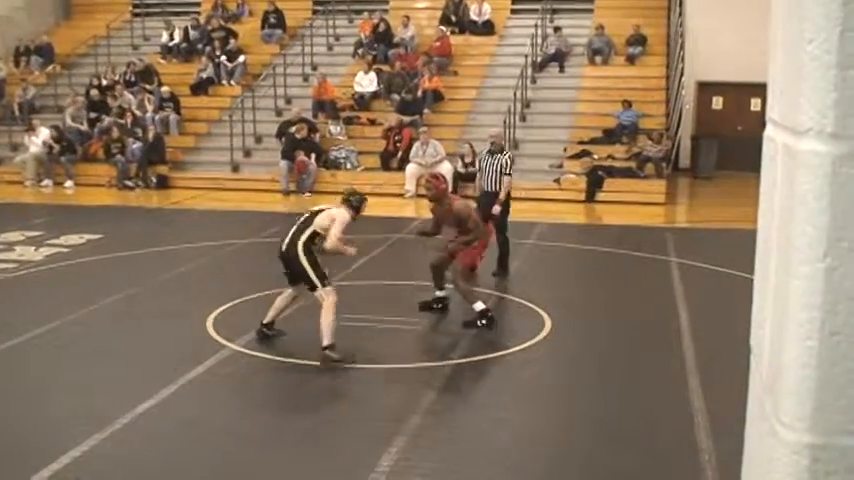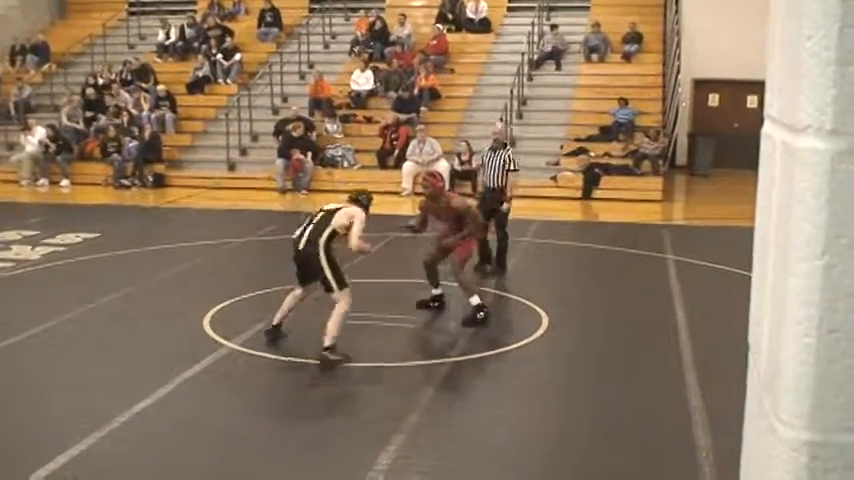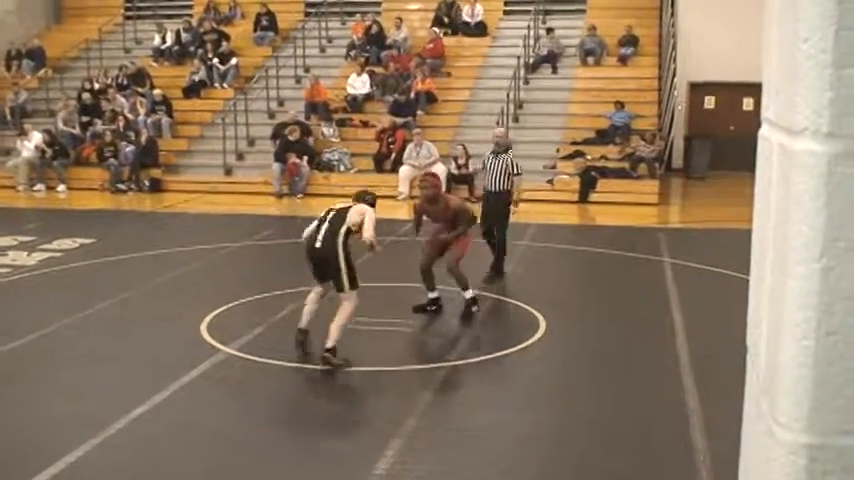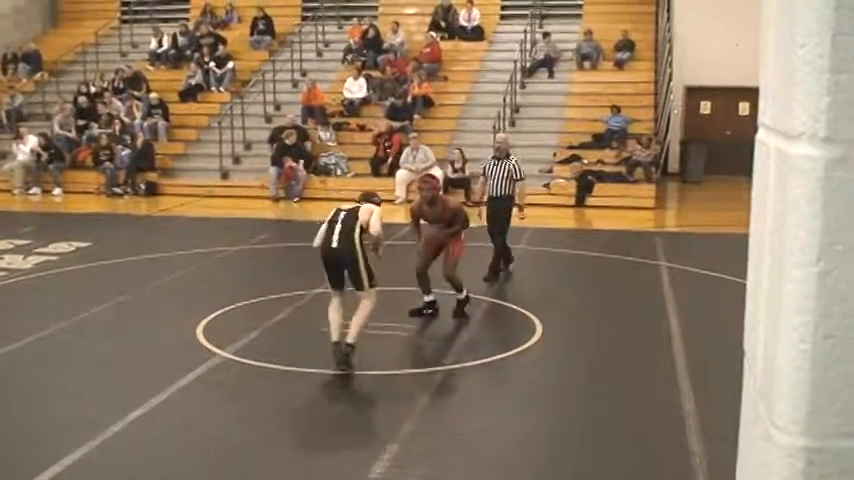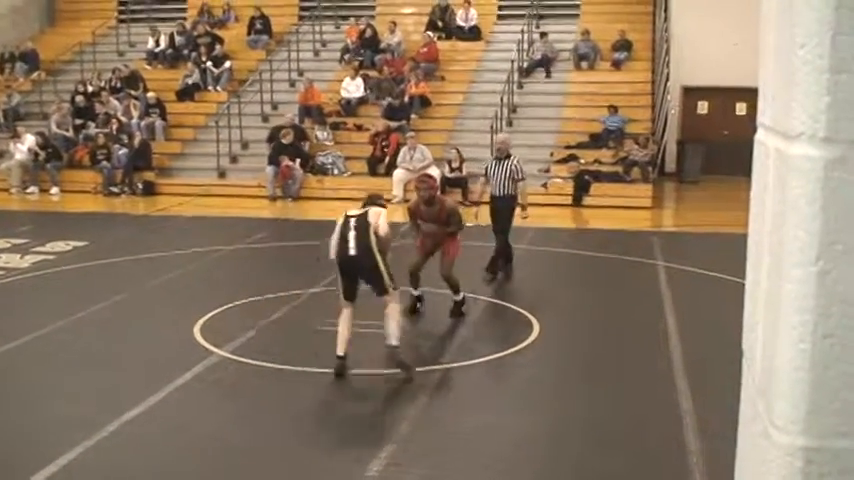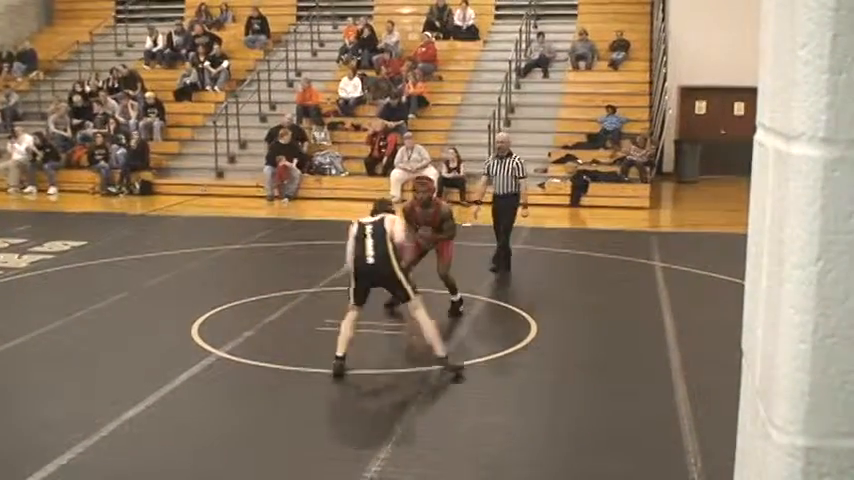
dt=0.1s
person 1, frame 1
left shoulder: (324, 209)
right shoulder: (344, 215)
right elbow: (329, 246)
right wrist: (346, 251)
left hip: (287, 250)
right hip: (299, 252)
left knee: (293, 289)
right knee: (330, 300)
left ankle: (265, 327)
right ankle: (328, 350)
person 1, frame 2
left shoulder: (330, 208)
right shoulder: (358, 213)
left elbow: (298, 234)
right elbow: (355, 245)
right wrist: (366, 247)
left hip: (299, 248)
right hip: (317, 251)
left knee: (303, 289)
right knee: (344, 302)
left ankle: (274, 328)
right ankle: (328, 351)
person 1, frame 3
left shoulder: (332, 209)
right shoulder: (368, 210)
left elbow: (306, 235)
right elbow: (368, 238)
right wrist: (374, 246)
left hip: (313, 248)
right hip: (335, 249)
left knee: (322, 288)
right knee: (350, 302)
left ankle: (302, 330)
right ankle: (329, 351)
person 1, frame 4
left shoulder: (337, 210)
right shoulder: (374, 208)
left elbow: (317, 243)
right elbow: (375, 231)
right wrist: (376, 246)
left hip: (328, 249)
right hip: (351, 248)
left knee: (336, 297)
right knee: (368, 299)
left ankle: (336, 345)
right ankle: (347, 347)
person 1, frame 5
left shoulder: (345, 218)
right shoulder: (380, 211)
left elbow: (333, 255)
right elbow: (383, 232)
right wrist: (385, 250)
left hip: (345, 261)
right hip: (368, 257)
left knee: (347, 309)
right knee: (393, 302)
left ankle: (340, 360)
right ankle: (394, 349)
person 1, frame 6
left shoulder: (356, 225)
right shoulder: (393, 219)
left elbow: (350, 263)
right elbow: (399, 240)
left hip: (361, 268)
right hip: (386, 265)
left knee: (352, 313)
right knee: (418, 310)
left ankle: (339, 360)
right ankle: (443, 360)
person 2, frame 1
left shoulder: (459, 207)
right shoulder: (436, 207)
left elbow: (480, 231)
right elbow: (436, 230)
left wrist: (458, 244)
right wrist: (425, 231)
left hip: (476, 238)
right hip: (463, 237)
left knee: (457, 278)
right knee: (436, 264)
left ankle: (484, 316)
right ankle: (440, 300)
person 2, frame 2
left shoulder: (456, 204)
right shoulder: (425, 204)
left elbow: (478, 223)
right elbow: (421, 225)
left wrist: (455, 239)
right wrist: (413, 226)
left hip: (468, 233)
right hip: (453, 231)
left knee: (456, 268)
right knee: (429, 262)
left ankle: (479, 310)
right ankle: (437, 298)
person 2, frame 3
left shoulder: (454, 205)
right shoulder: (419, 205)
left elbow: (472, 221)
right elbow: (418, 223)
left wrist: (452, 235)
right wrist: (416, 232)
left hip: (459, 234)
right hip: (442, 232)
left knee: (451, 266)
right knee: (424, 265)
left ankle: (471, 300)
right ankle: (434, 301)
person 2, frame 4
left shoulder: (451, 205)
right shoulder: (417, 207)
left elbow: (465, 223)
right elbow: (415, 223)
left wrist: (445, 232)
right wrist: (420, 240)
left hip: (453, 235)
right hip: (436, 235)
left knee: (448, 273)
right knee: (420, 269)
left ankle: (462, 299)
right ankle: (430, 305)
person 2, frame 5
left shoulder: (449, 206)
right shoulder: (413, 207)
left elbow: (458, 226)
right elbow: (413, 222)
left wrist: (439, 231)
right wrist: (420, 237)
left hip: (449, 236)
right hip: (429, 236)
left knee: (446, 273)
right knee: (414, 268)
left ankle: (459, 301)
right ankle: (417, 298)
person 2, frame 6
left shoulder: (443, 209)
right shoulder: (408, 208)
left elbow: (451, 233)
left wrist: (433, 236)
right wrist: (418, 236)
left hip: (442, 238)
right hip: (423, 237)
left knee: (443, 273)
right knee: (405, 267)
left ankle: (457, 301)
right ankle: (397, 297)
person 3, frame 1
left shoulder: (506, 158)
right shoulder: (483, 155)
left elbow: (506, 183)
left wrist: (499, 204)
right wrist: (479, 198)
left hip: (499, 199)
right hip: (484, 197)
left knee: (500, 234)
left ankle: (502, 268)
person 3, frame 2
left shoulder: (508, 154)
right shoulder: (486, 152)
left elbow: (512, 179)
left wrist: (508, 200)
right wrist: (482, 192)
left hip: (501, 194)
right hip: (487, 192)
left knee: (500, 231)
left ankle: (500, 266)
right ankle: (484, 261)
person 3, frame 3
left shoulder: (510, 158)
right shoulder: (488, 155)
left elbow: (516, 182)
left wrist: (514, 202)
right wrist: (482, 196)
left hip: (503, 197)
right hip: (489, 196)
left knee: (499, 233)
right knee: (485, 230)
left ankle: (497, 270)
right ankle: (499, 257)
person 3, frame 4
left shoulder: (513, 163)
right shoulder: (488, 161)
left elbow: (520, 186)
right elbow: (483, 182)
left wrist: (521, 207)
right wrist: (479, 203)
left hip: (505, 202)
right hip: (491, 201)
left knee: (499, 237)
right knee: (493, 234)
left ankle: (493, 272)
right ankle: (507, 259)
person 3, frame 5
left shoulder: (514, 163)
right shoulder: (490, 162)
left elbow: (521, 186)
right elbow: (483, 183)
left wrist: (523, 207)
right wrist: (477, 203)
left hip: (508, 201)
right hip: (494, 200)
left knee: (501, 234)
right knee: (498, 233)
left ankle: (492, 269)
right ankle: (507, 263)
person 3, frame 6
left shoulder: (516, 161)
right shoulder: (491, 161)
left elbow: (522, 184)
right elbow: (484, 182)
left wrist: (524, 205)
right wrist: (477, 203)
left hip: (510, 199)
right hip: (497, 199)
left knee: (504, 232)
right knee: (499, 233)
left ankle: (499, 263)
right ankle: (503, 263)
